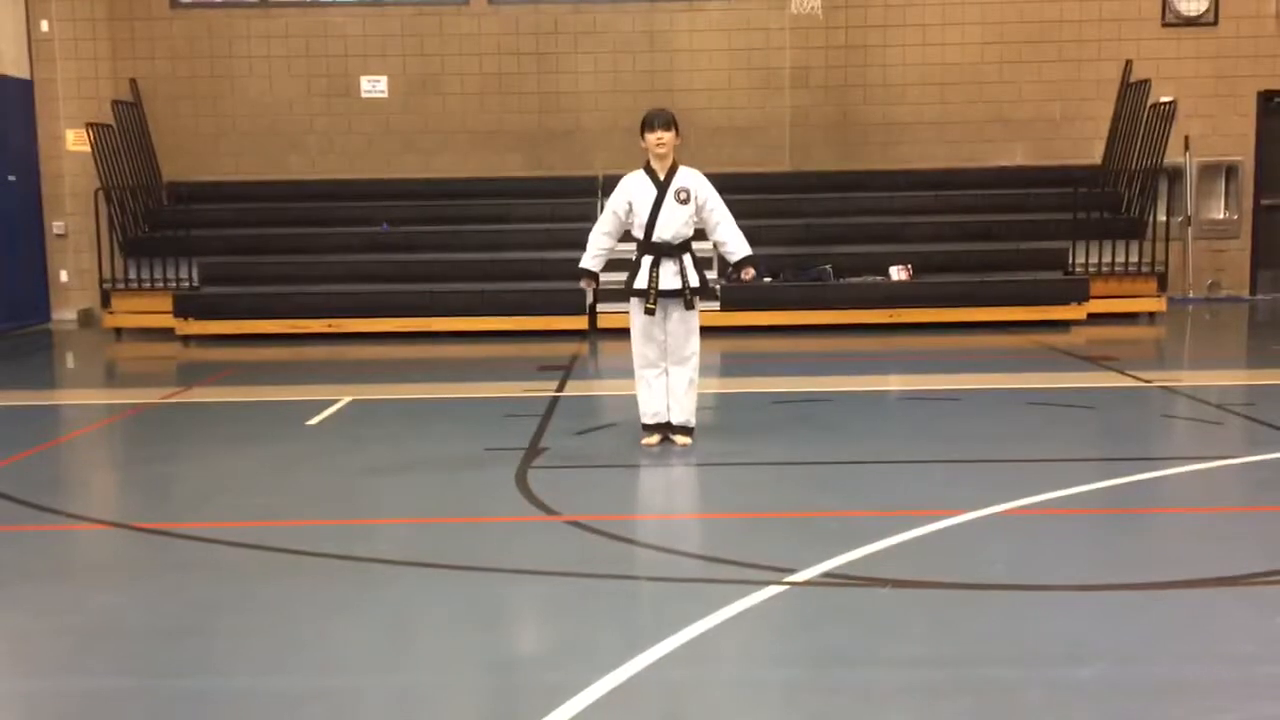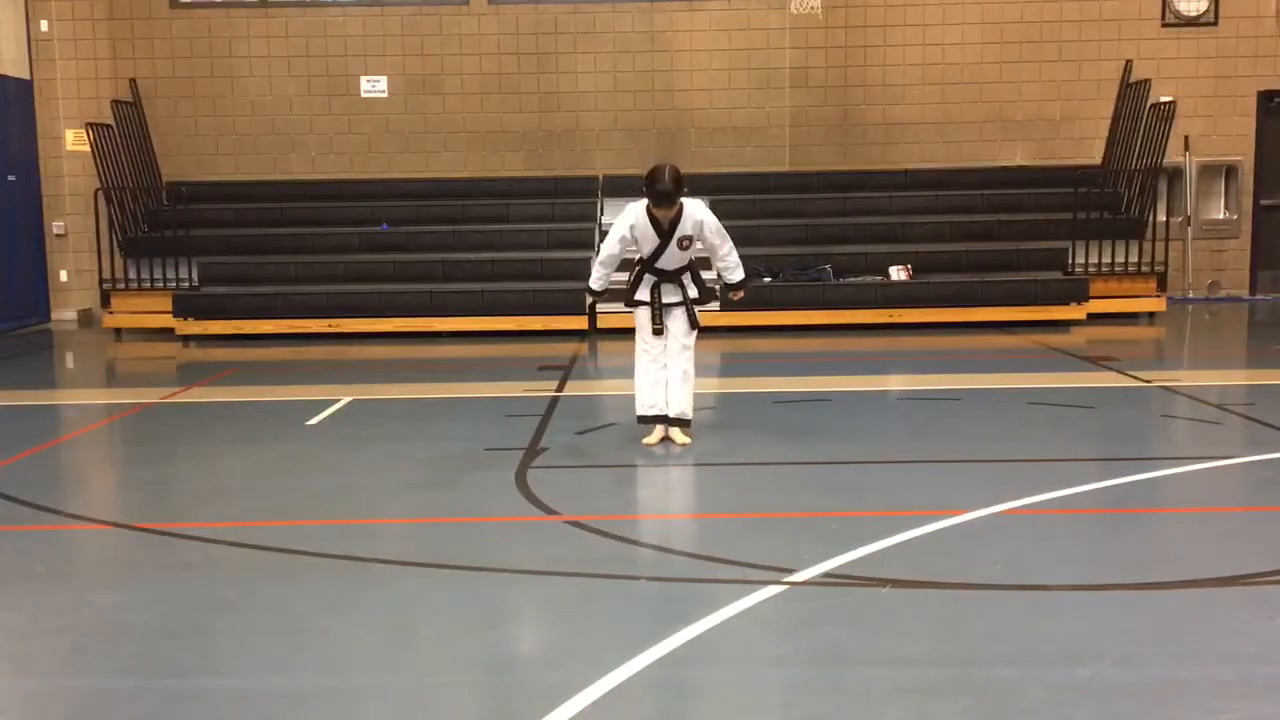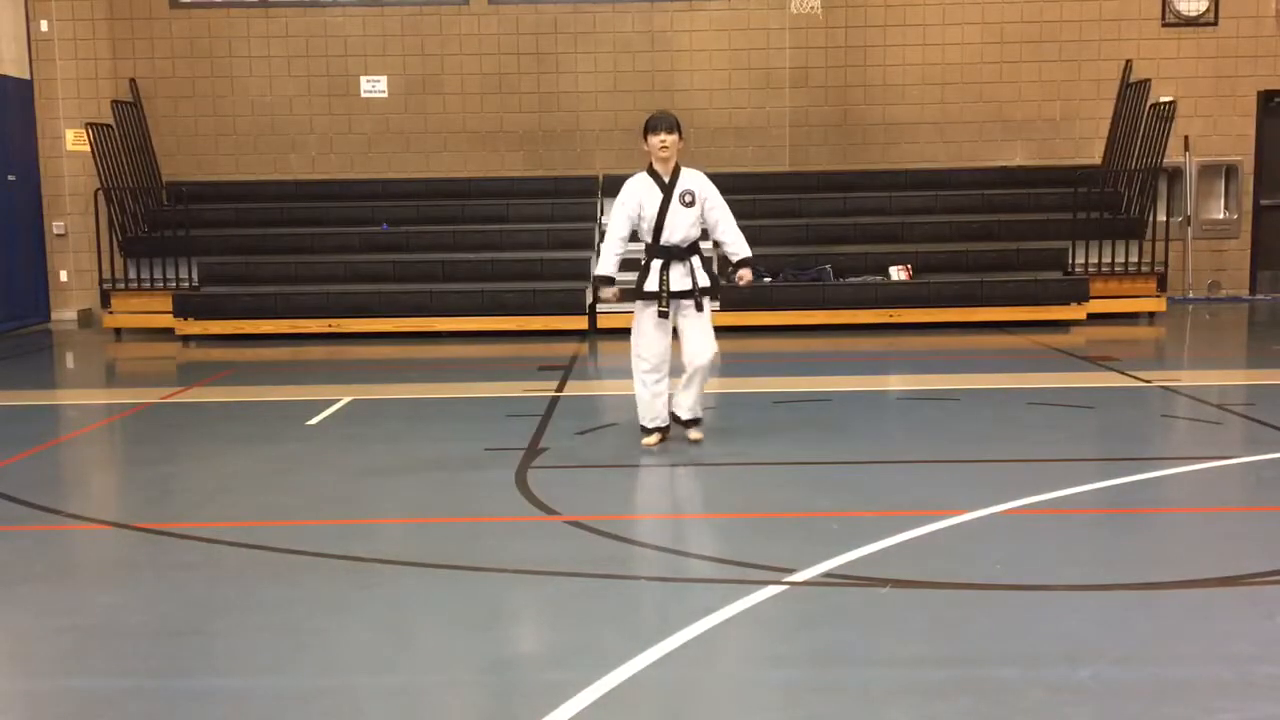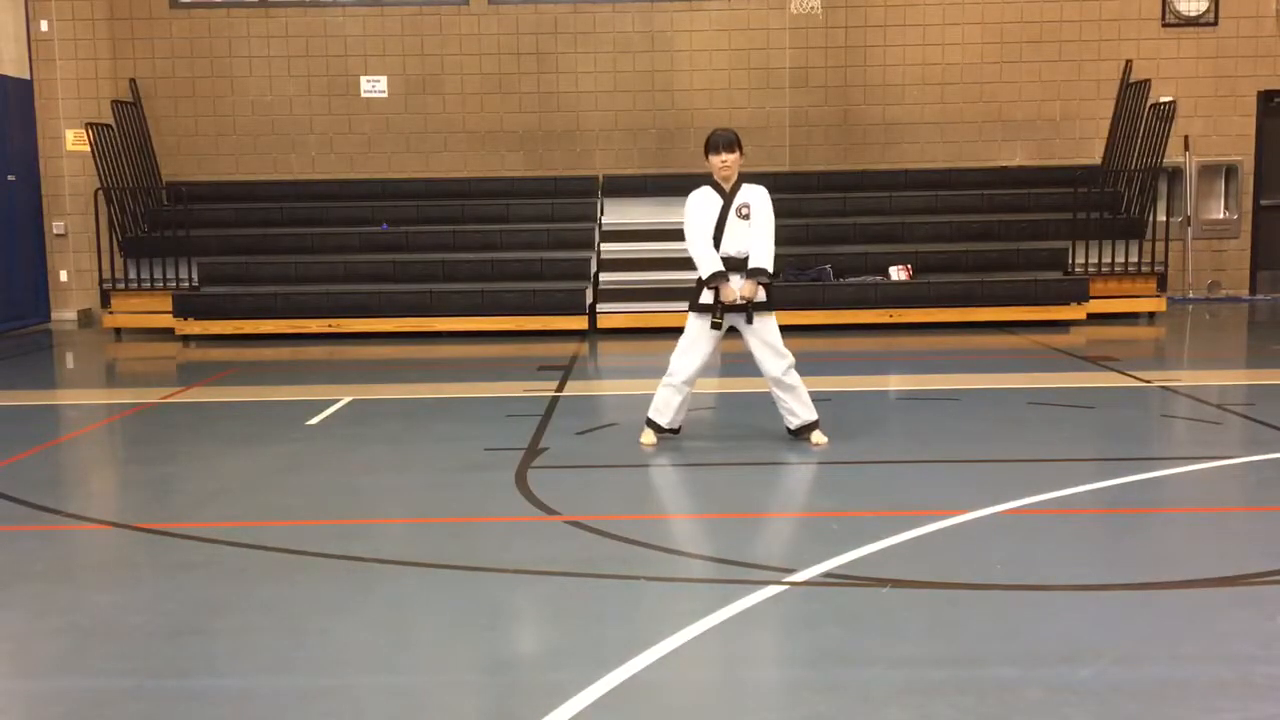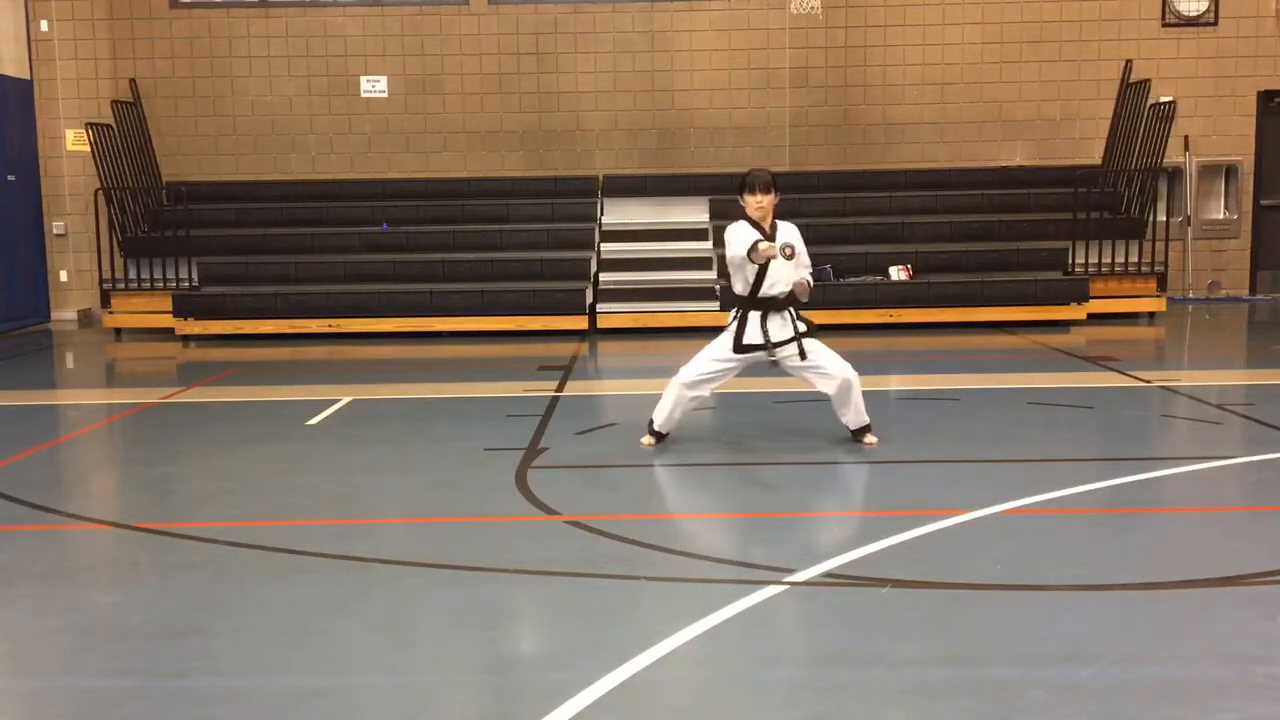
dt=1s
person 1, frame 1
left shoulder: (693, 180)
right shoulder: (630, 184)
left elbow: (720, 222)
right elbow: (606, 228)
left wrist: (743, 260)
right wrist: (589, 268)
left hip: (682, 272)
right hip: (646, 273)
left knee: (683, 353)
right knee: (648, 354)
left ankle: (681, 423)
right ankle: (654, 422)
person 1, frame 2
left shoulder: (698, 214)
right shoulder: (633, 217)
left elbow: (722, 248)
right elbow: (609, 252)
left wrist: (735, 282)
right wrist: (596, 286)
left hip: (682, 286)
right hip: (647, 286)
left knee: (680, 353)
right knee: (649, 353)
left ankle: (677, 421)
right ankle: (657, 421)
person 1, frame 3
left shoulder: (697, 181)
right shoulder: (635, 186)
left elbow: (722, 222)
right elbow: (617, 232)
left wrist: (742, 260)
right wrist: (606, 277)
left hip: (691, 274)
right hip: (654, 275)
left knee: (701, 353)
right knee: (649, 357)
left ankle: (687, 416)
right ankle: (655, 425)
person 1, frame 4
left shoulder: (757, 194)
right shoulder: (698, 199)
left elbow: (763, 238)
right elbow: (699, 243)
left wrist: (754, 279)
right wrist: (721, 282)
left hip: (750, 286)
right hip: (711, 288)
left knee: (776, 361)
right knee: (685, 362)
left ankle: (806, 423)
right ankle: (658, 423)
person 1, frame 5
left shoulder: (790, 231)
right shoulder: (736, 232)
left elbow: (803, 270)
right elbow: (741, 252)
left wrist: (803, 285)
right wrist: (757, 251)
left hip: (786, 325)
right hip: (746, 327)
left knee: (843, 375)
right knee: (689, 378)
left ankle: (859, 427)
right ankle: (658, 428)
